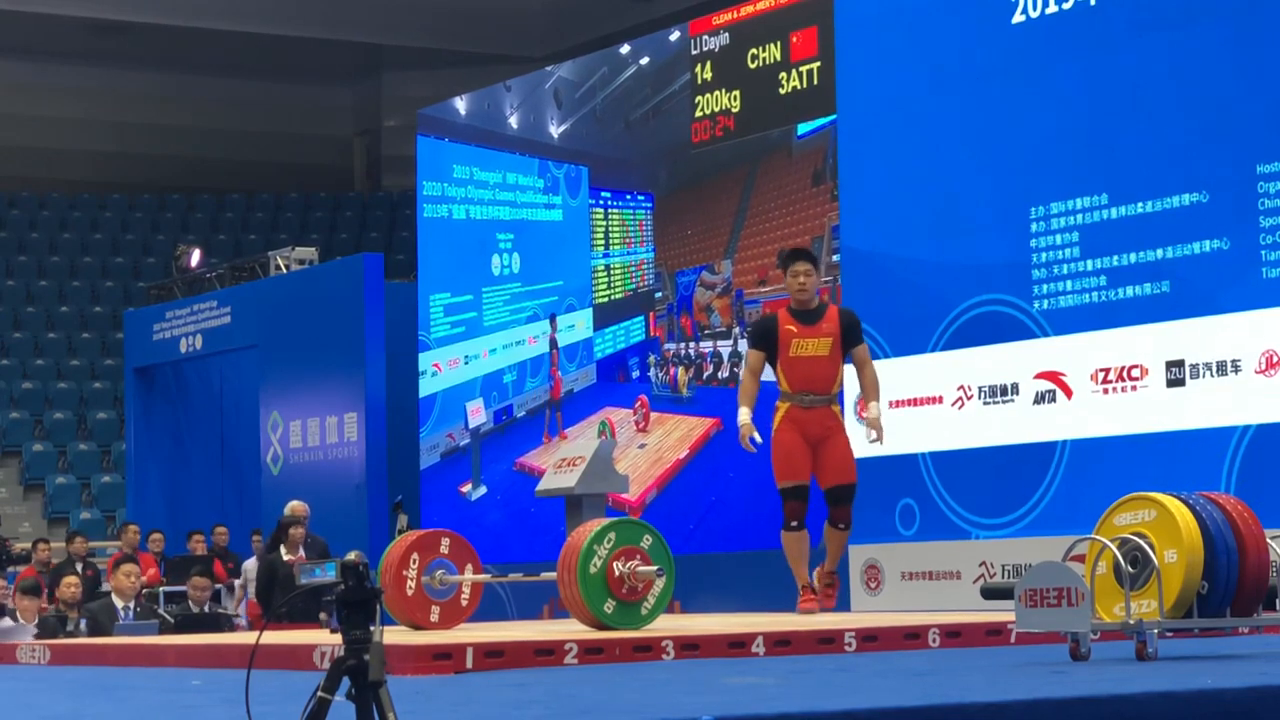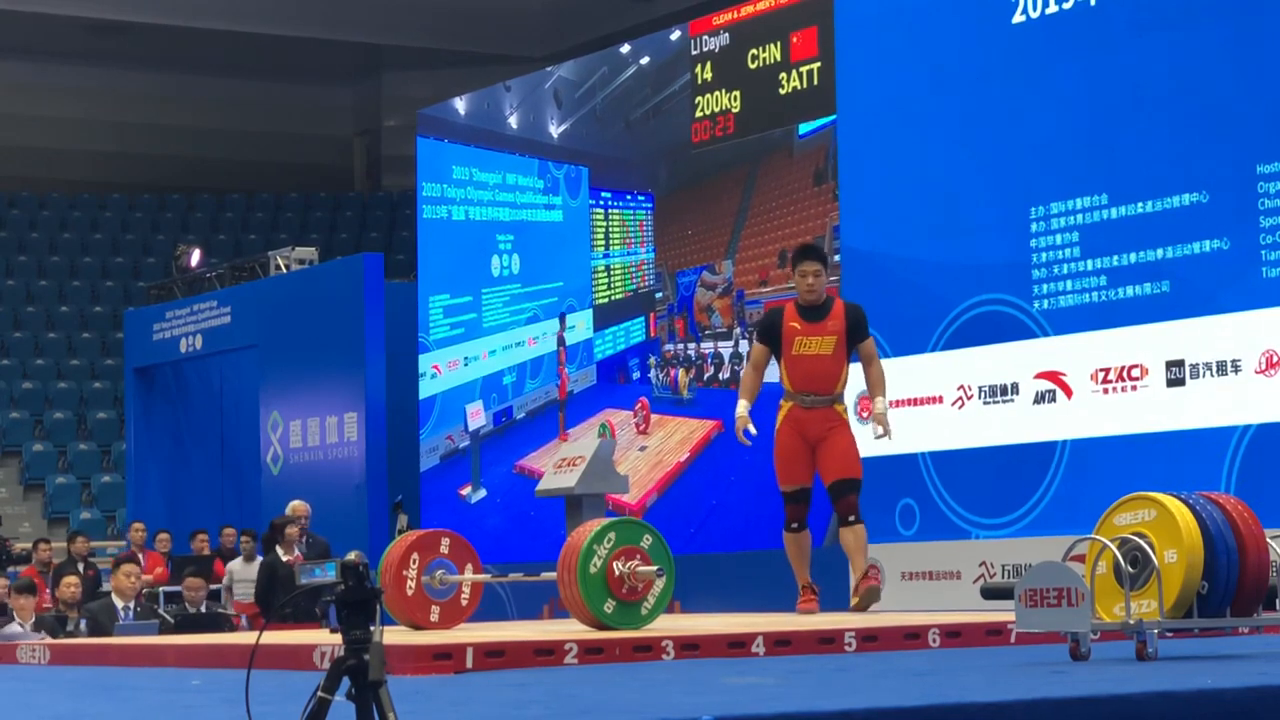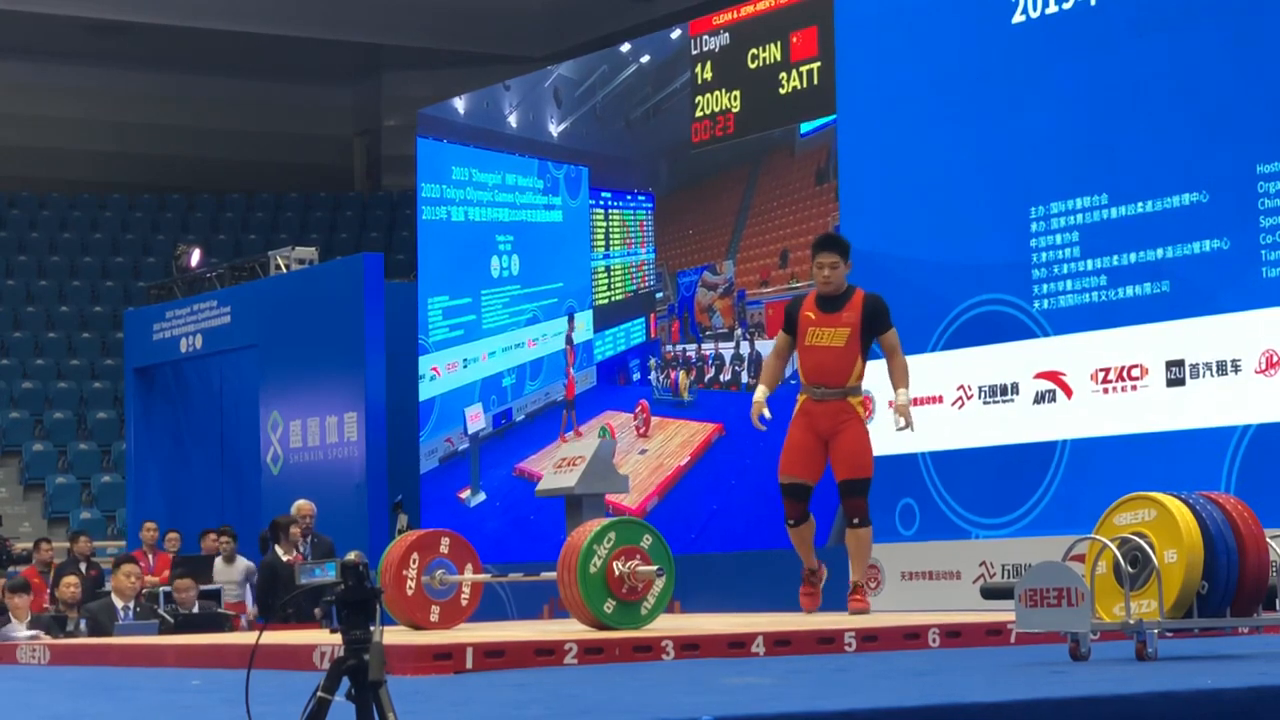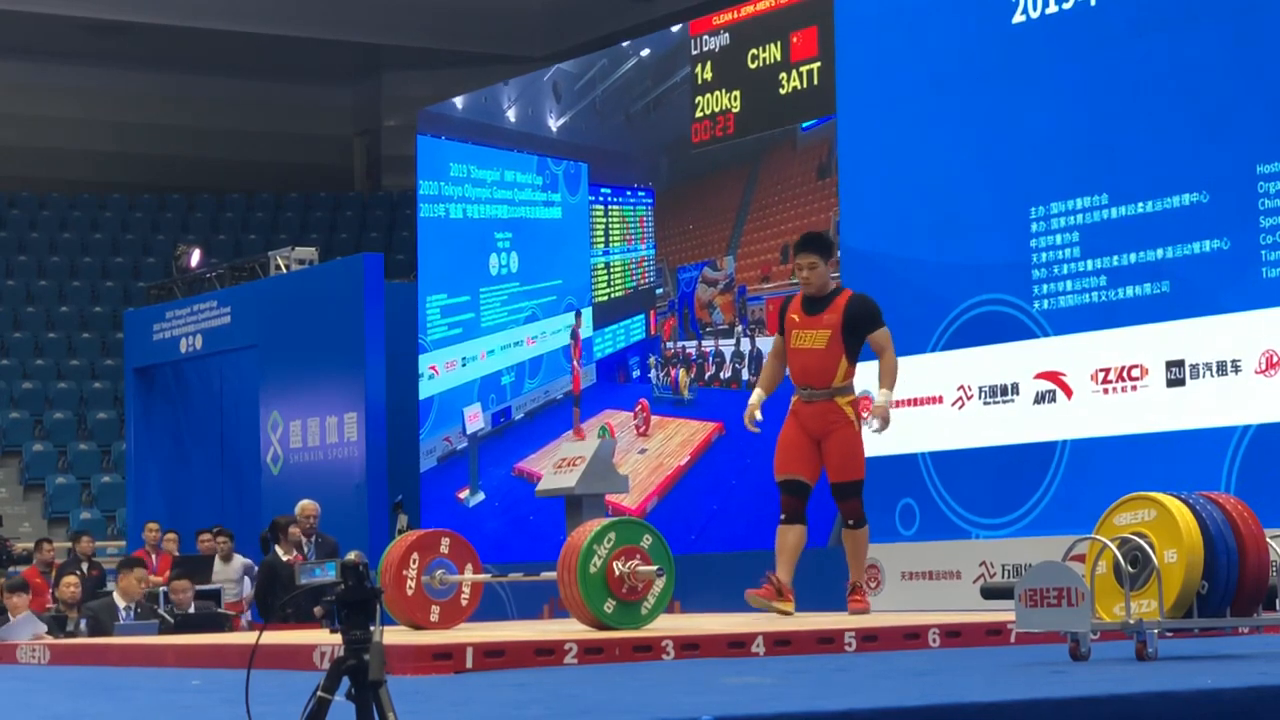
dt=0.4s
person 1, frame 1
left shoulder: (844, 319)
right shoulder: (769, 324)
left elbow: (864, 365)
right elbow: (752, 373)
left wrist: (873, 409)
right wrist: (745, 417)
left hip: (830, 419)
right hip: (789, 420)
left knee: (842, 503)
right knee: (794, 506)
left ankle: (828, 573)
right ankle: (805, 588)
person 1, frame 2
left shoulder: (850, 314)
right shoulder: (776, 319)
left elbow: (871, 362)
right elbow: (755, 366)
left wrist: (879, 405)
right wrist: (743, 408)
left hip: (833, 418)
right hip: (792, 419)
left knee: (847, 501)
right knee: (795, 508)
left ankle: (863, 579)
right ankle: (806, 588)
person 1, frame 3
left shoulder: (869, 305)
right shoulder: (798, 306)
left elbow: (893, 352)
right elbow: (779, 354)
left wrist: (902, 397)
right wrist: (761, 394)
left hip: (848, 411)
right hip: (807, 409)
left knee: (854, 501)
right knee: (792, 497)
left ankle: (857, 587)
right ankle: (812, 571)
person 1, frame 4
left shoulder: (856, 306)
right shoulder: (789, 308)
left elbow: (886, 352)
right elbow: (776, 357)
left wrist: (884, 396)
right wrist: (758, 396)
left hip: (839, 411)
right hip: (799, 411)
left knee: (849, 502)
right knee: (790, 500)
left ankle: (856, 587)
right ankle: (781, 587)
